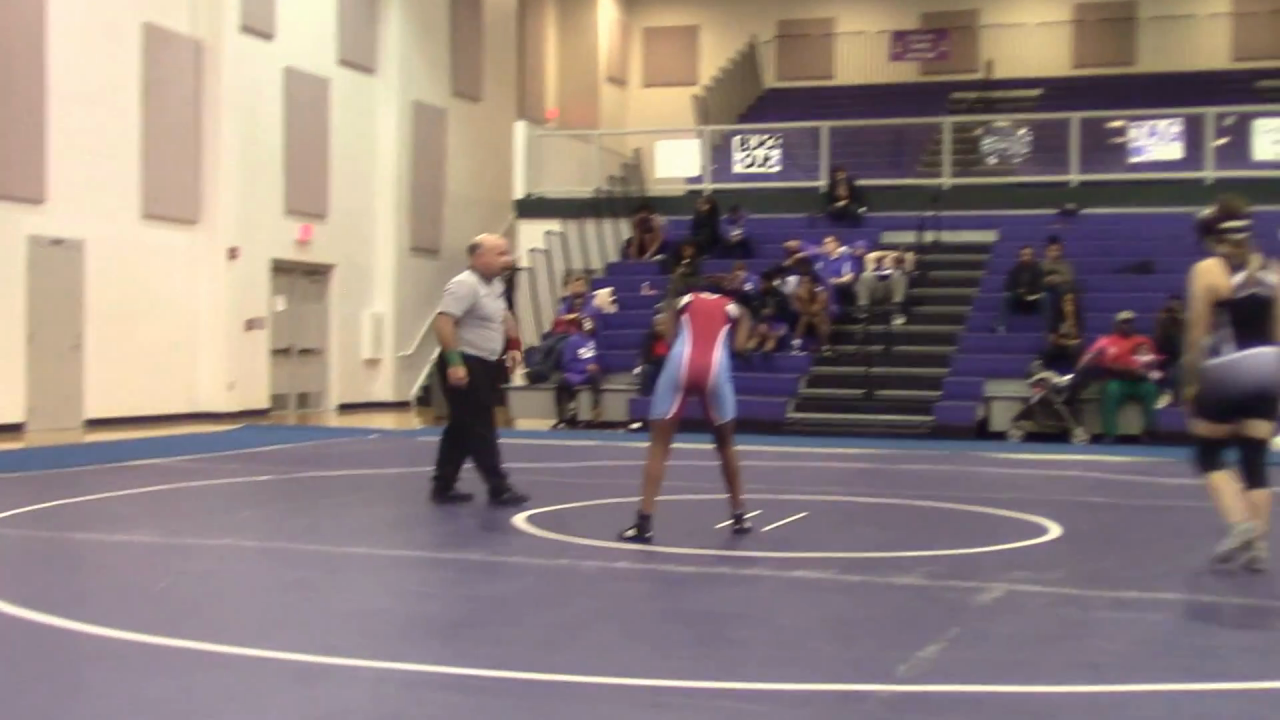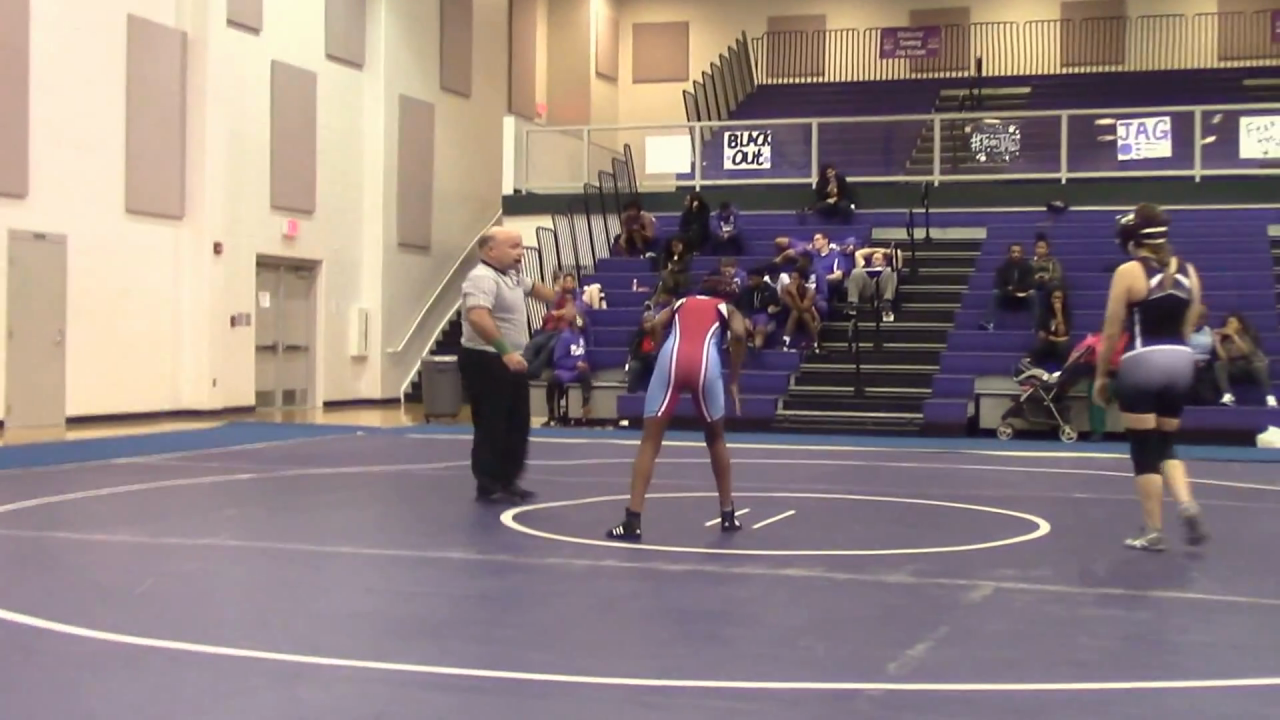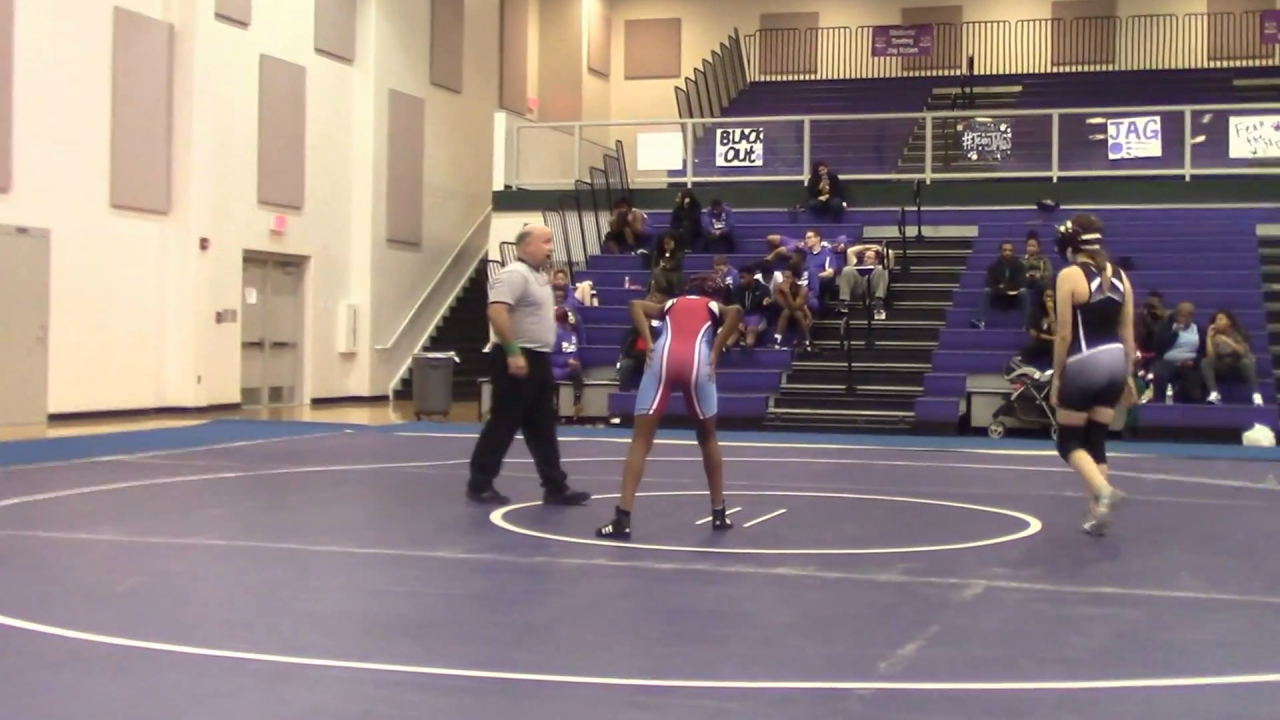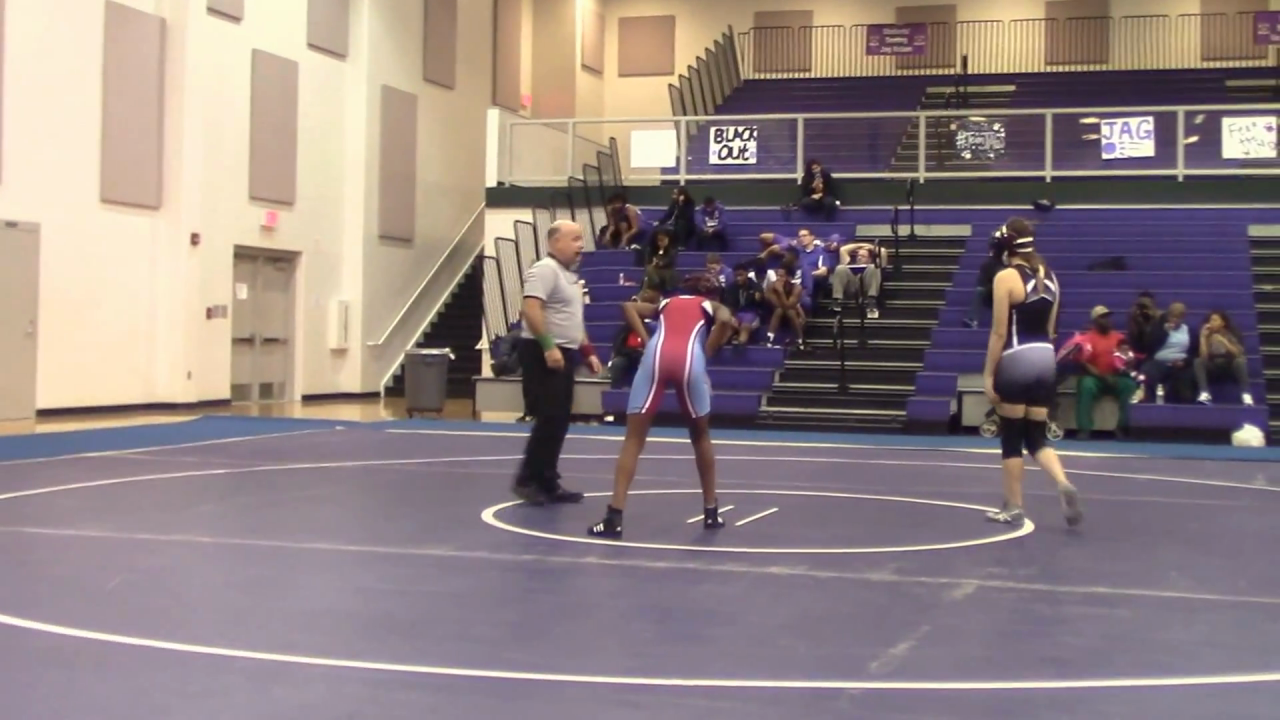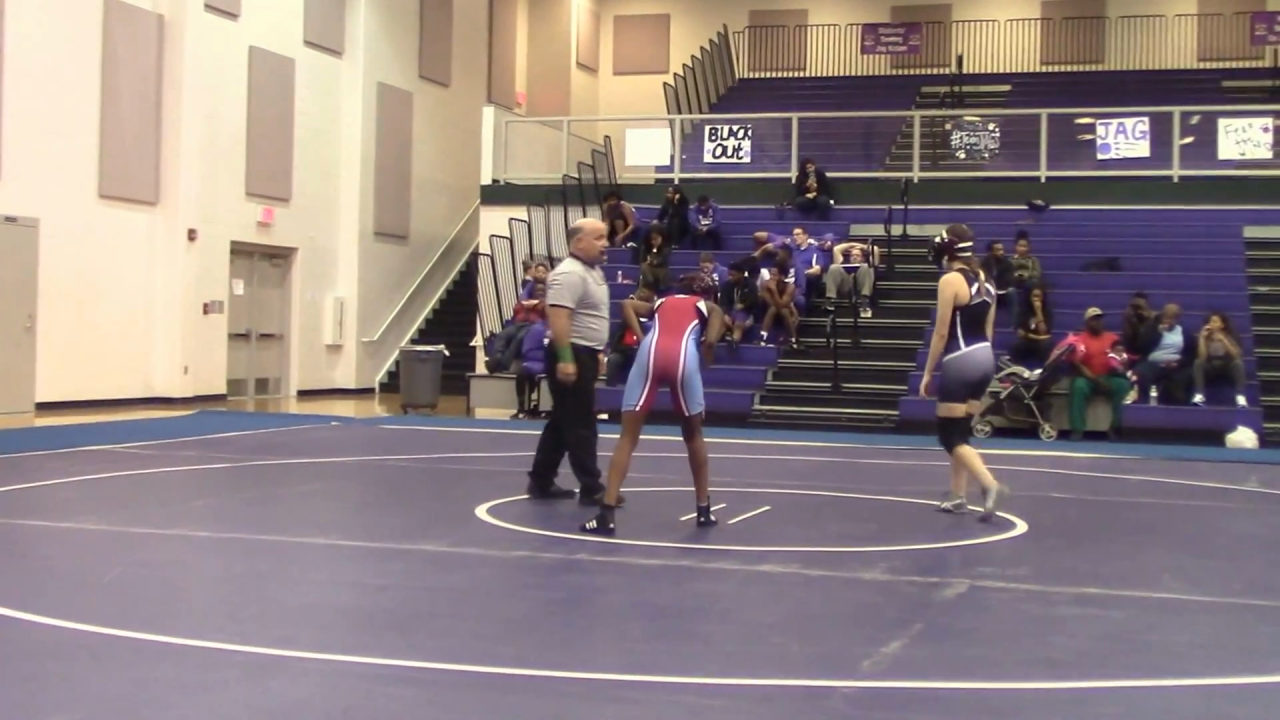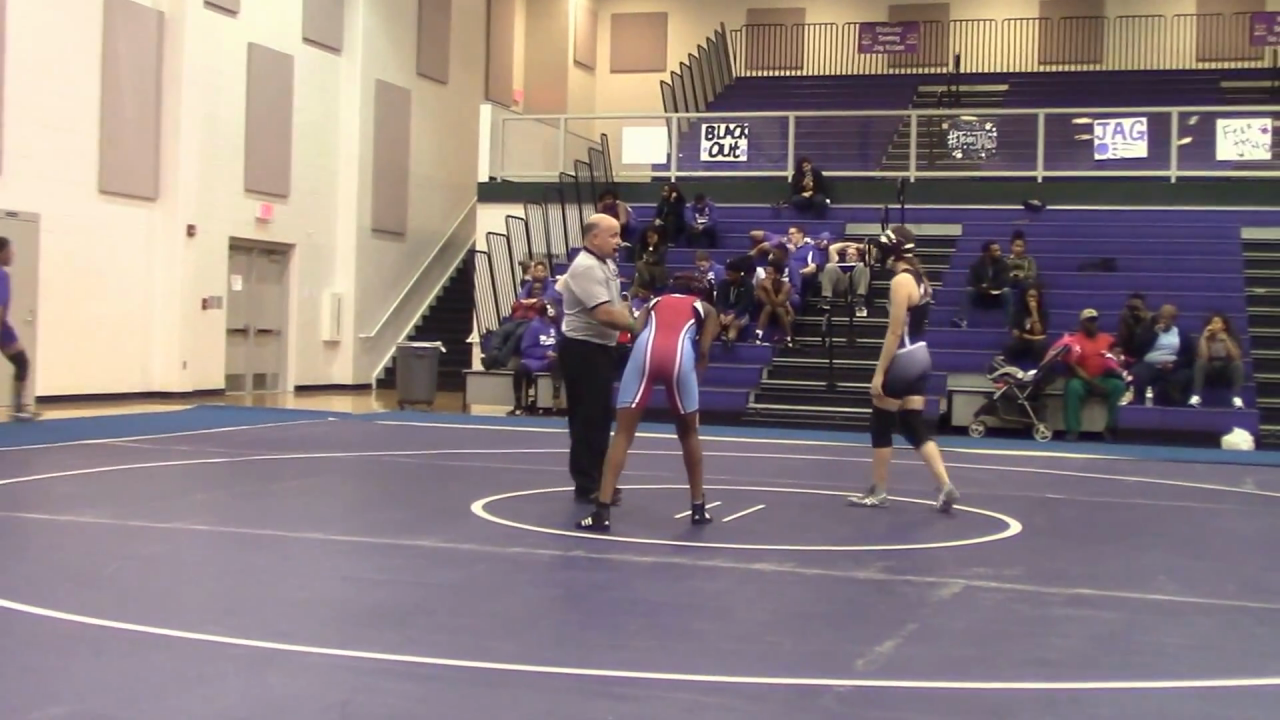
dt=0.5s
person 1, frame 1
left shoulder: (1206, 270)
left elbow: (1197, 334)
left wrist: (1190, 382)
left hip: (1228, 370)
left knee: (1209, 456)
left ankle: (1240, 525)
person 1, frame 2
left shoulder: (1127, 272)
right shoulder: (1187, 271)
left elbow: (1111, 332)
right elbow: (1187, 329)
left wrist: (1101, 375)
left hip: (1142, 364)
right hip: (1180, 364)
left knee: (1142, 452)
right knee: (1163, 447)
left ankle: (1153, 531)
right ankle: (1187, 505)
person 1, frame 3
left shoulder: (1070, 276)
right shoulder: (1119, 275)
left elbow: (1064, 334)
right elbow: (1127, 332)
left wrist: (1057, 377)
right wrist: (1129, 376)
left hip: (1084, 364)
right hip: (1115, 362)
left knee: (1070, 442)
right knee: (1096, 441)
left ankle: (1104, 491)
right ankle: (1098, 515)
person 1, frame 4
left shoulder: (1006, 277)
right shoulder: (1049, 277)
left elbow: (999, 332)
right elbow: (1049, 328)
left wrist: (989, 375)
left hip: (1016, 361)
right hip: (1045, 359)
left knee: (1011, 438)
right knee: (1035, 437)
left ankle: (1013, 507)
right ankle: (1064, 486)
person 1, frame 5
left shoulder: (950, 280)
right shoulder: (983, 280)
left elbow: (941, 333)
right elbow: (988, 328)
left wrist: (928, 373)
left hip: (959, 361)
right hip: (984, 359)
left knee: (951, 435)
right knee: (958, 431)
left ankle: (991, 485)
right ankle: (958, 496)
person 1, frame 6
left shoulder: (901, 281)
right shoulder: (919, 278)
left elbow: (895, 332)
left wrist: (880, 373)
left hip: (902, 359)
right hip: (920, 357)
left knee: (880, 426)
right knee: (914, 428)
left ankle: (878, 492)
right ankle: (945, 485)
person 2, frame 1
left shoulder: (495, 284)
right shoulder: (464, 285)
left elbow: (504, 318)
right elbow: (443, 323)
left wrist: (513, 347)
right wrist: (453, 363)
left hip: (486, 365)
right hip: (464, 367)
left knee: (462, 427)
right knee: (480, 428)
left ankle: (443, 486)
right ankle: (498, 488)
person 2, frame 2
left shoulder: (512, 274)
right shoulder: (481, 278)
left elbow: (533, 287)
right elbow: (478, 317)
right wrist: (506, 351)
left hip: (511, 361)
right hip: (482, 361)
left knee: (519, 424)
right knee: (491, 426)
left ankle: (506, 480)
right ankle: (488, 487)
person 2, frame 3
left shoulder: (540, 275)
right shoulder: (515, 274)
right elbow: (497, 312)
right wrist: (512, 353)
left hip: (538, 359)
right hip: (517, 360)
left knee: (543, 427)
right knee: (503, 424)
left ankle: (555, 487)
right ankle: (479, 485)
person 2, frame 4
left shoulder: (570, 274)
right shoulder: (545, 269)
right elbow: (531, 309)
left wrist: (588, 352)
right wrist: (548, 347)
left hip: (565, 356)
right hip: (543, 355)
left knee: (558, 421)
right knee: (550, 418)
left ankle: (547, 484)
right ankle: (528, 479)
person 2, frame 5
left shoulder: (594, 270)
right shoulder: (570, 273)
right elbow: (557, 318)
left wrist: (596, 353)
right wrist: (564, 359)
left hip: (585, 355)
right hip: (570, 356)
left knee: (563, 421)
right knee: (581, 423)
left ankle: (540, 481)
right ankle: (590, 488)
person 2, frame 6
left shoulder: (606, 264)
right shoulder: (586, 268)
left elbow: (617, 306)
right elbow: (605, 314)
left wrist: (635, 324)
right wrist: (638, 328)
left hip: (598, 349)
right hip: (583, 351)
left knee: (598, 417)
right knee: (590, 419)
left ankle: (588, 478)
right ankle: (587, 485)
person 3, frame 1
left shoulder: (685, 301)
right shoulder: (736, 309)
left elbow: (670, 339)
right elbow: (739, 346)
left hip: (680, 364)
right hip: (714, 367)
left knee: (659, 446)
right knee: (725, 445)
left ankle: (644, 523)
right ankle: (739, 516)
person 3, frame 2
left shoulder: (681, 303)
right shoulder: (728, 309)
left elbow: (657, 325)
right elbow: (739, 335)
right wrist: (733, 382)
left hip: (671, 359)
right hip: (705, 362)
left knee: (649, 443)
right knee: (716, 440)
left ankle: (632, 521)
right ankle: (728, 515)
person 3, frame 3
left shoulder: (671, 304)
right shoulder: (716, 307)
left elbow: (636, 305)
right elbow: (736, 311)
left wrist: (649, 343)
right wrist: (716, 351)
left hip: (663, 358)
right hip: (697, 360)
left knee: (640, 441)
right knee: (707, 439)
left ankle: (623, 520)
right ankle: (719, 513)
person 3, frame 4
left shoulder: (665, 303)
right shoulder: (713, 306)
left elbow: (629, 307)
right elbow: (725, 322)
left wrist: (647, 341)
right wrist: (706, 355)
left hip: (656, 355)
right hip: (690, 358)
left knee: (633, 440)
right knee: (700, 437)
left ankle: (614, 518)
right ankle: (711, 512)
person 3, frame 5
left shoulder: (662, 302)
right shoulder: (710, 307)
left elbow: (628, 305)
right elbow: (710, 342)
left wrist: (642, 339)
right wrist: (699, 367)
left hip: (651, 352)
right hip: (684, 356)
left knee: (627, 437)
right knee: (693, 436)
left ankle: (606, 514)
right ankle: (703, 510)
person 3, frame 6
left shoulder: (656, 302)
right shoulder: (706, 308)
left elbow: (637, 331)
right elbow: (702, 351)
right wrist: (694, 376)
left hip: (646, 349)
right hip: (680, 353)
left knee: (622, 434)
right knee: (689, 434)
left ankle: (602, 512)
right ankle: (698, 508)
